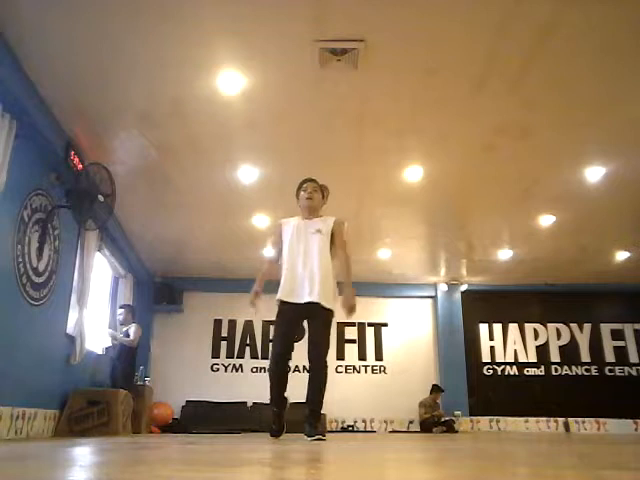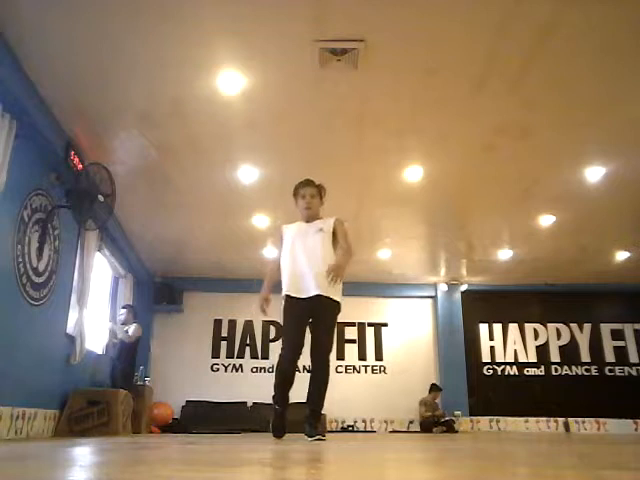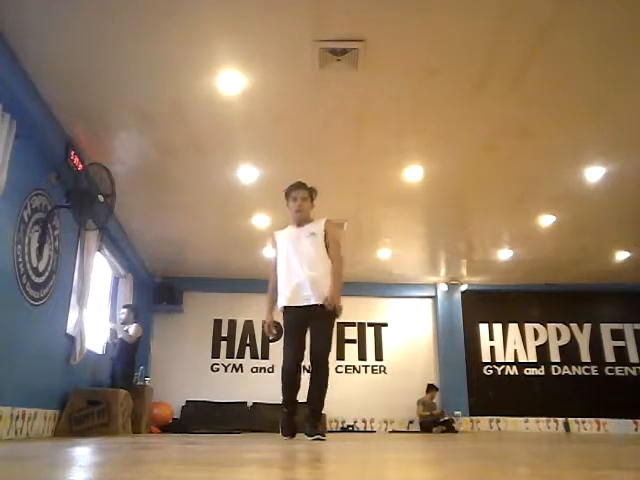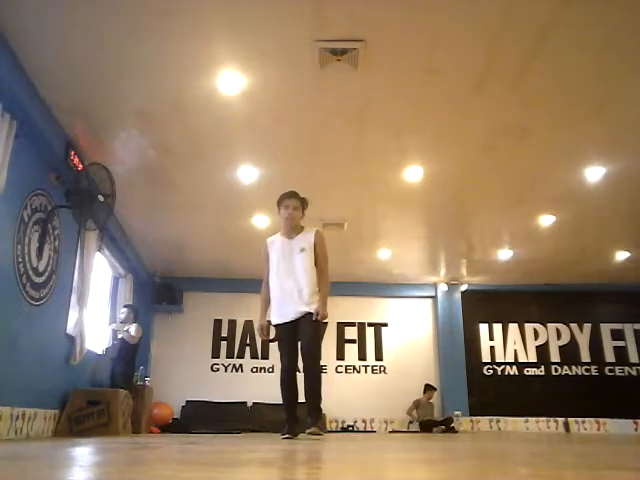
dt=0.4s
person 1, frame 1
left shoulder: (333, 224)
right shoulder: (284, 225)
left elbow: (342, 255)
right elbow: (273, 259)
left wrist: (348, 289)
right wrist: (258, 285)
left hip: (321, 298)
right hip: (289, 297)
left knee: (317, 360)
right knee: (279, 355)
left ankle: (313, 422)
right ankle: (278, 408)
person 1, frame 2
left shoulder: (333, 224)
right shoulder: (286, 231)
left elbow: (345, 248)
right elbow: (277, 262)
left wrist: (341, 263)
right wrist: (265, 289)
left hip: (326, 294)
right hip: (295, 294)
left knee: (320, 357)
right knee: (290, 352)
left ankle: (313, 421)
right ankle: (280, 405)
person 1, frame 3
left shoulder: (325, 226)
right shoulder: (280, 236)
left elbow: (337, 258)
right elbow: (275, 274)
left wrist: (336, 290)
right wrist: (269, 311)
left hip: (323, 300)
right hip: (293, 302)
left knee: (320, 360)
right knee: (291, 359)
left ankle: (314, 421)
right ankle: (289, 414)
person 1, frame 4
left shoulder: (314, 236)
right shoulder: (271, 243)
left elbow: (323, 272)
right elbow: (267, 282)
left wrist: (323, 302)
right wrist: (263, 315)
left hip: (309, 309)
right hip: (282, 313)
left knee: (311, 358)
right knee: (288, 366)
left ankle: (314, 415)
right ankle: (291, 422)
